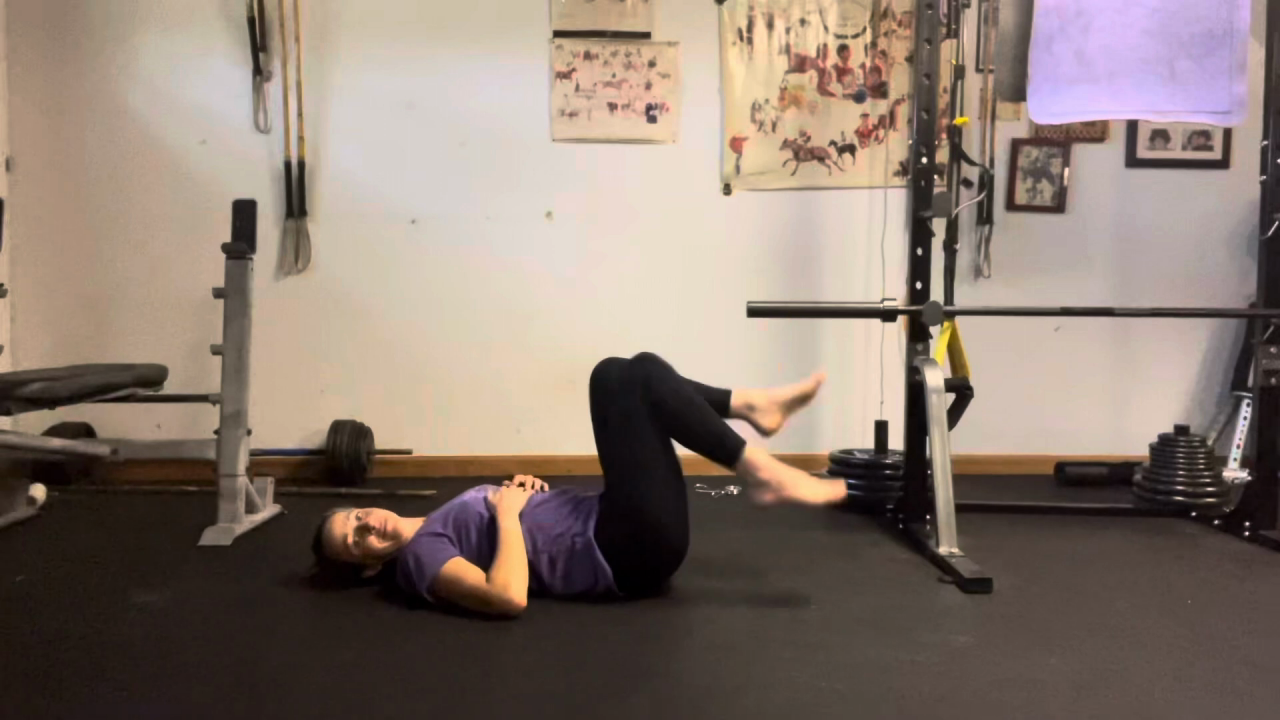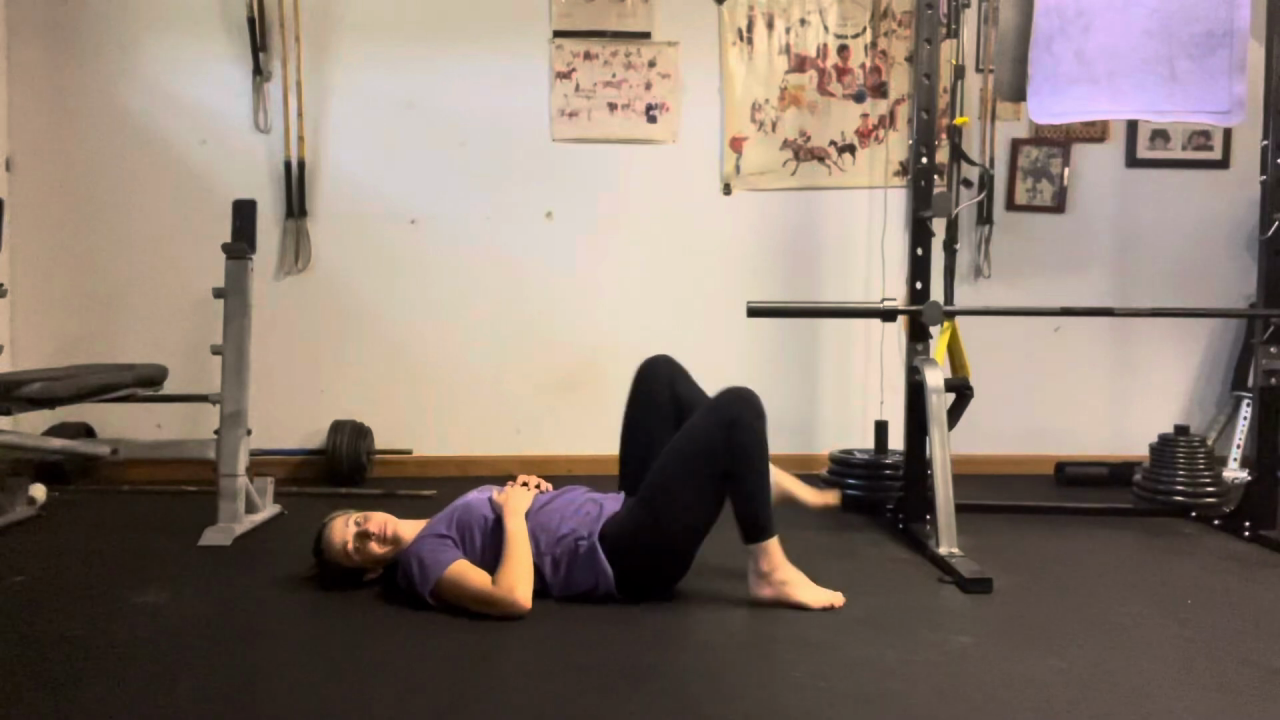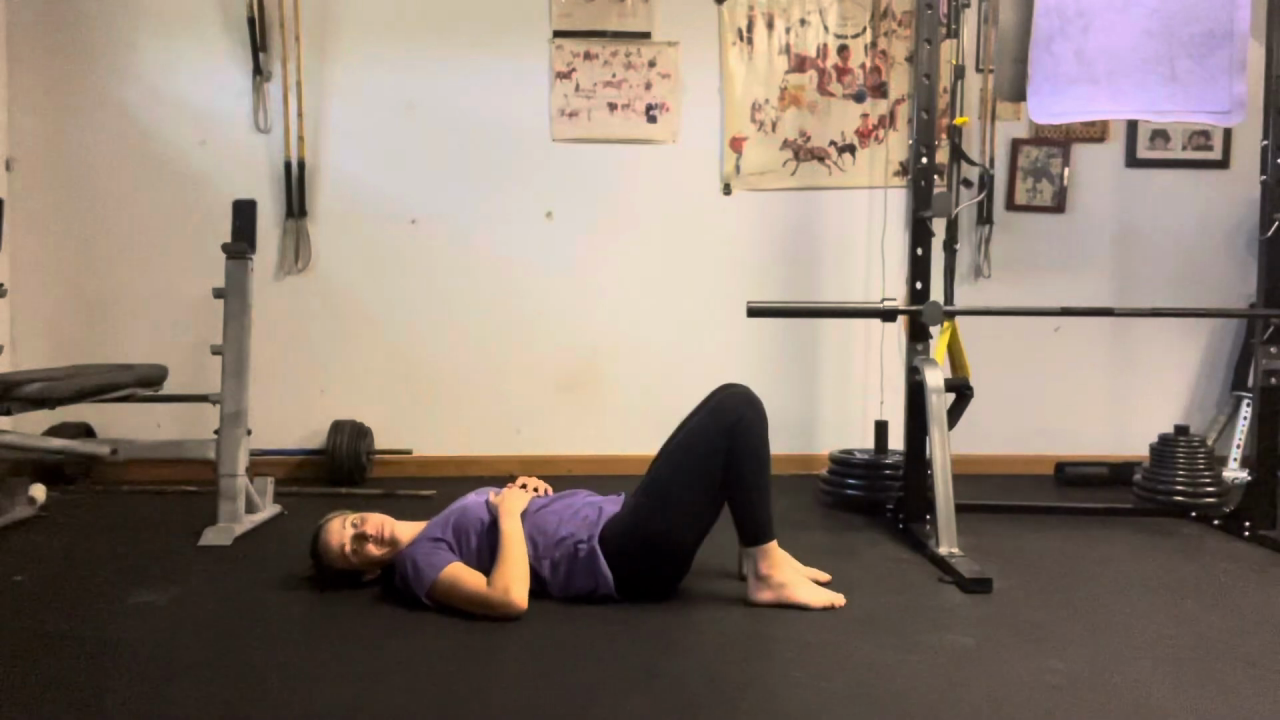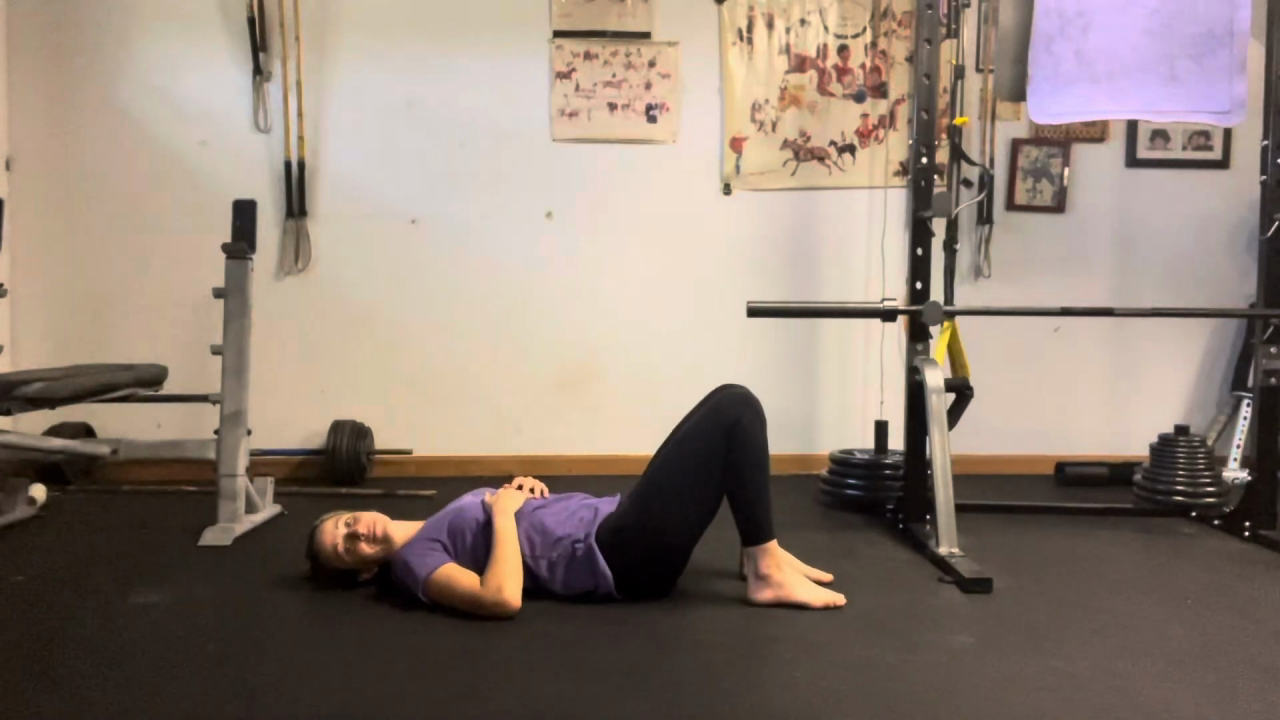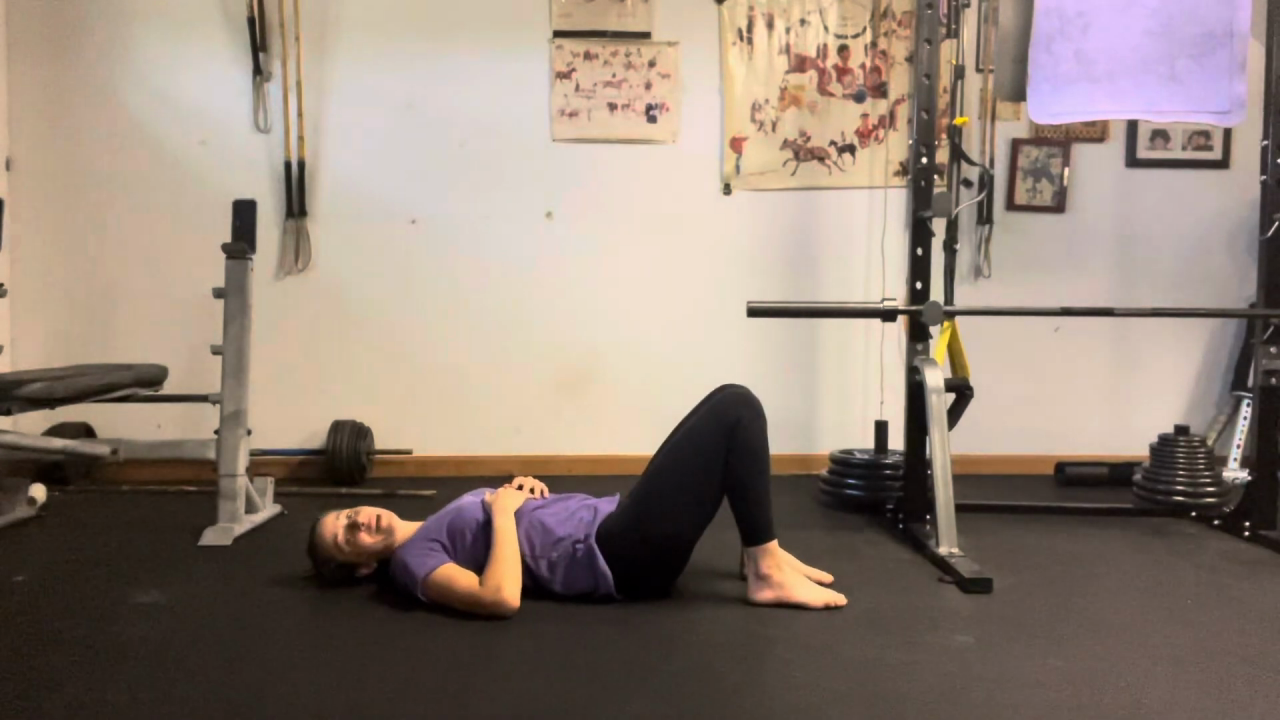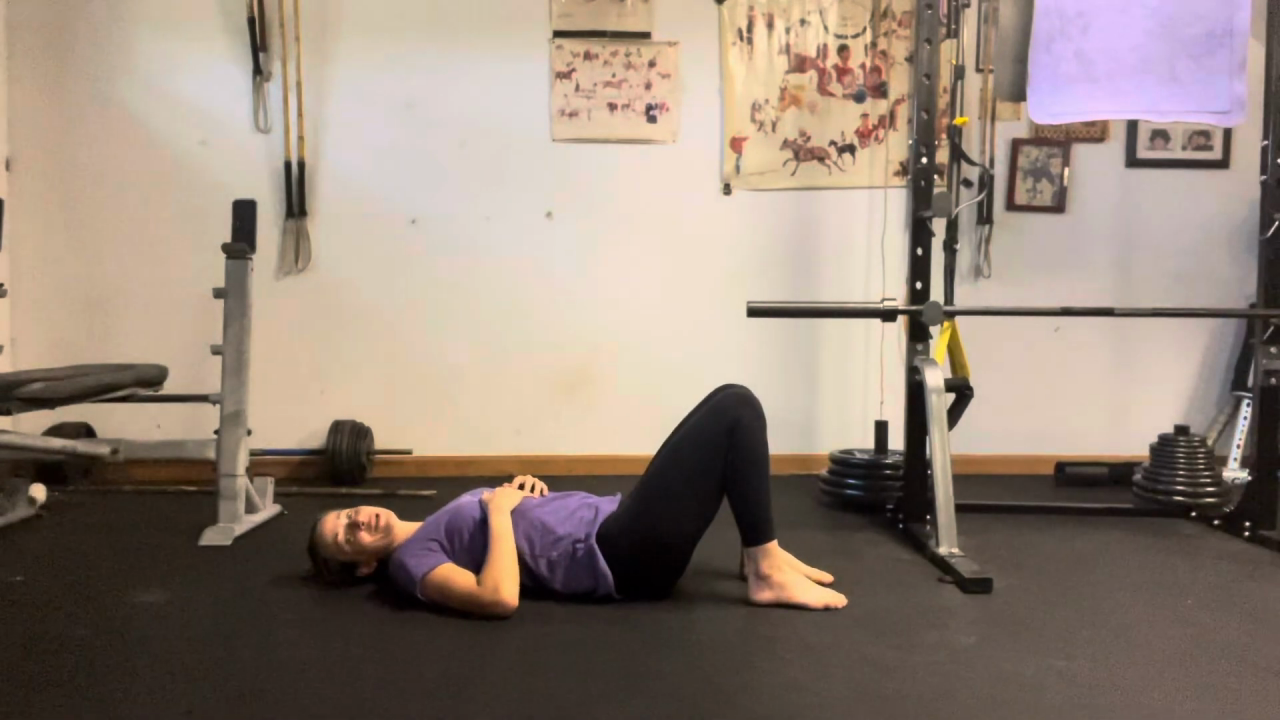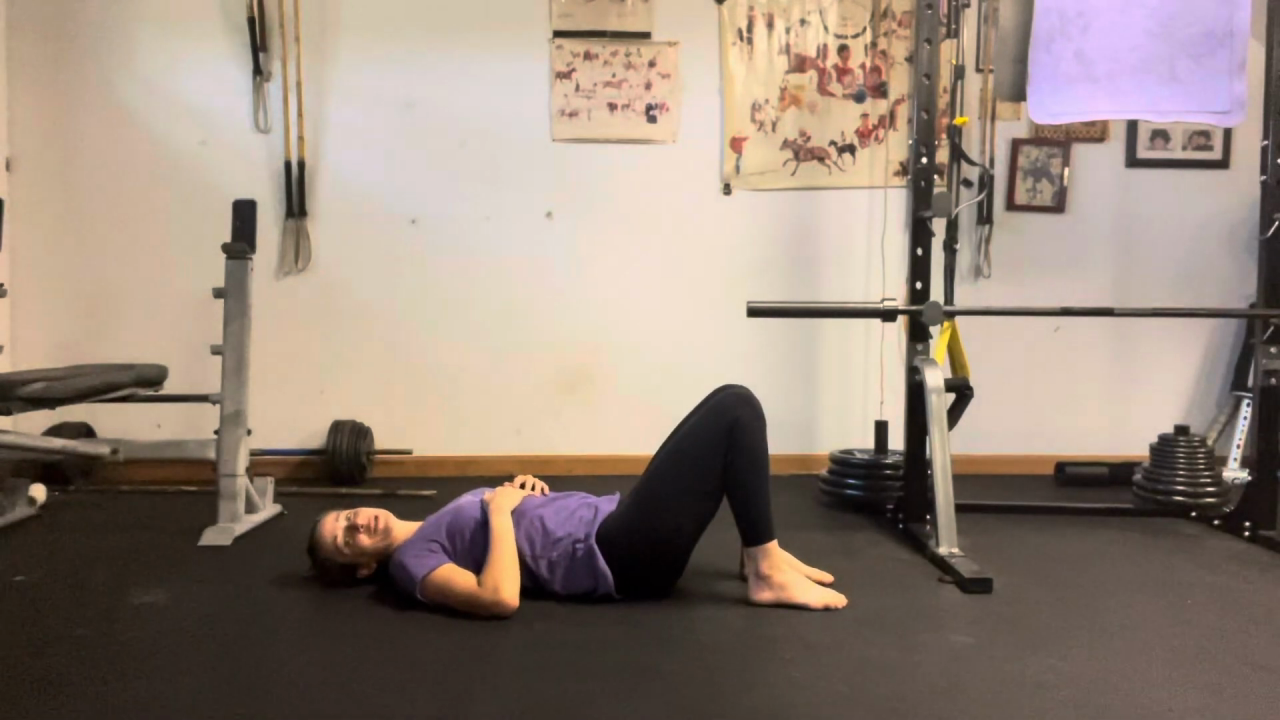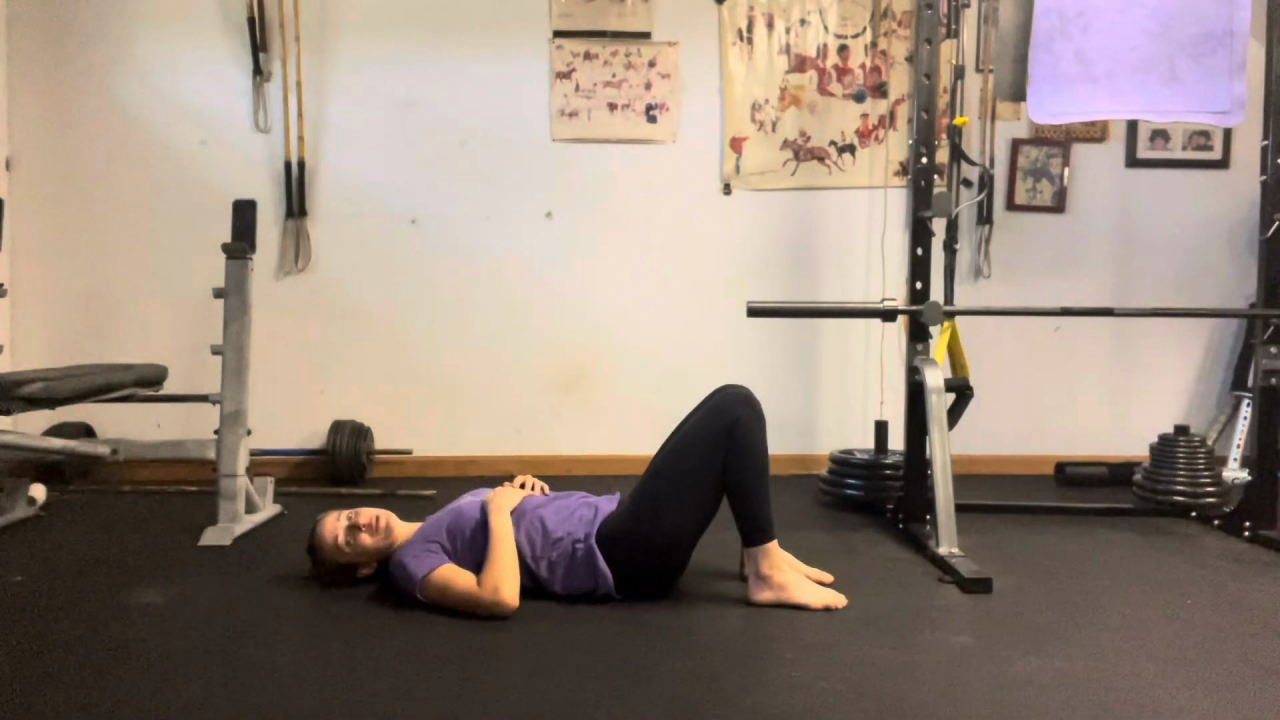
dt=0.2s
person 1, frame 1
left shoulder: (431, 529)
right shoulder: (418, 560)
right elbow: (510, 596)
left wrist: (520, 490)
right wrist: (506, 514)
left hip: (612, 530)
right hip: (630, 556)
left knee: (626, 370)
right knee: (625, 380)
left ankle: (755, 408)
right ankle: (763, 472)
person 1, frame 2
left shoulder: (436, 530)
right shoulder: (423, 560)
right elbow: (514, 599)
left wrist: (522, 489)
right wrist: (514, 513)
left hip: (616, 515)
right hip: (632, 559)
left knee: (659, 371)
right knee: (738, 405)
left ankle: (767, 480)
right ankle: (769, 569)
person 1, frame 3
left shoulder: (433, 532)
right shoulder: (418, 562)
right elbow: (510, 599)
left wrist: (520, 491)
right wrist: (507, 513)
left hip: (618, 515)
right hip: (629, 559)
left knee: (727, 401)
right knee: (738, 409)
left ankle: (759, 543)
right ankle: (768, 574)
person 1, frame 4
left shoulder: (431, 533)
right shoulder: (414, 563)
right elbow: (504, 598)
left wrist: (519, 490)
right wrist: (503, 513)
left hip: (613, 518)
right hip: (624, 559)
left knee: (727, 403)
right knee: (735, 409)
left ankle: (761, 547)
right ankle: (767, 574)
person 1, frame 5
left shoulder: (431, 532)
right shoulder: (411, 561)
right elbow: (503, 597)
left wrist: (521, 490)
right wrist: (504, 512)
left hip: (610, 521)
right hip: (625, 559)
left knee: (729, 405)
right knee: (736, 409)
left ankle: (760, 550)
right ankle: (767, 573)
person 1, frame 6
left shoulder: (431, 532)
right shoulder: (411, 561)
right elbow: (501, 598)
left wrist: (521, 490)
right wrist: (500, 511)
left hip: (612, 521)
right hip: (624, 559)
left knee: (729, 402)
right knee: (736, 408)
left ankle: (760, 550)
right ankle: (767, 574)
person 1, frame 7
left shoulder: (432, 531)
right shoulder: (411, 562)
right elbow: (502, 598)
left wrist: (521, 490)
right wrist: (500, 511)
left hip: (612, 520)
right hip: (624, 559)
left knee: (729, 401)
right knee: (735, 409)
left ankle: (760, 550)
right ankle: (768, 574)
person 1, frame 8
left shoulder: (433, 531)
right shoulder: (412, 563)
right elbow: (502, 598)
left wrist: (522, 489)
right wrist: (500, 511)
left hip: (612, 517)
right hip: (624, 558)
left knee: (729, 404)
right knee: (735, 409)
left ankle: (760, 550)
right ankle: (767, 574)
